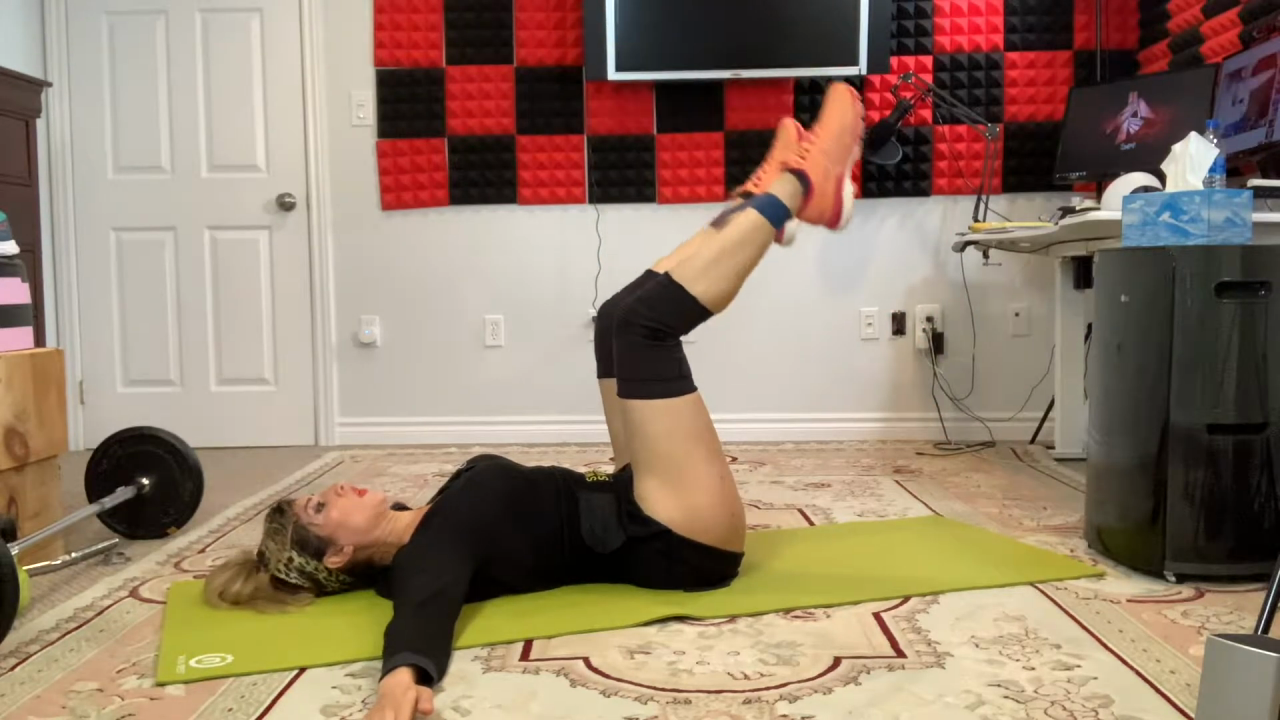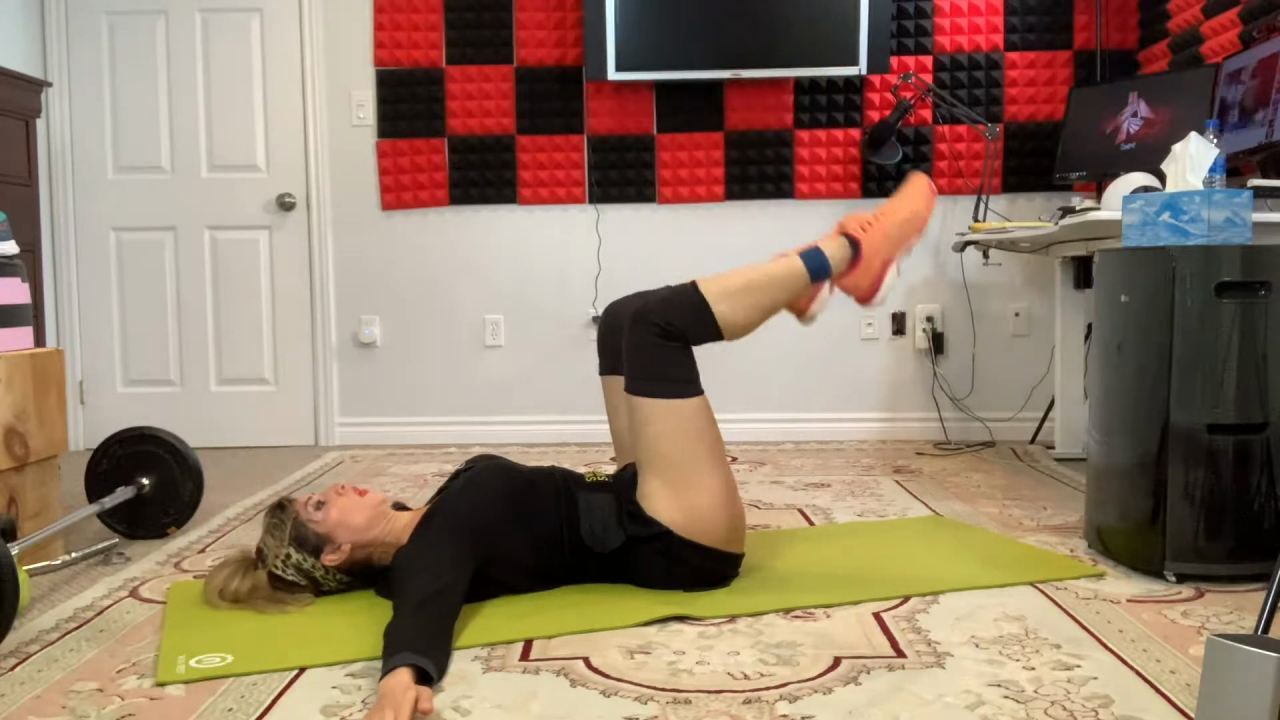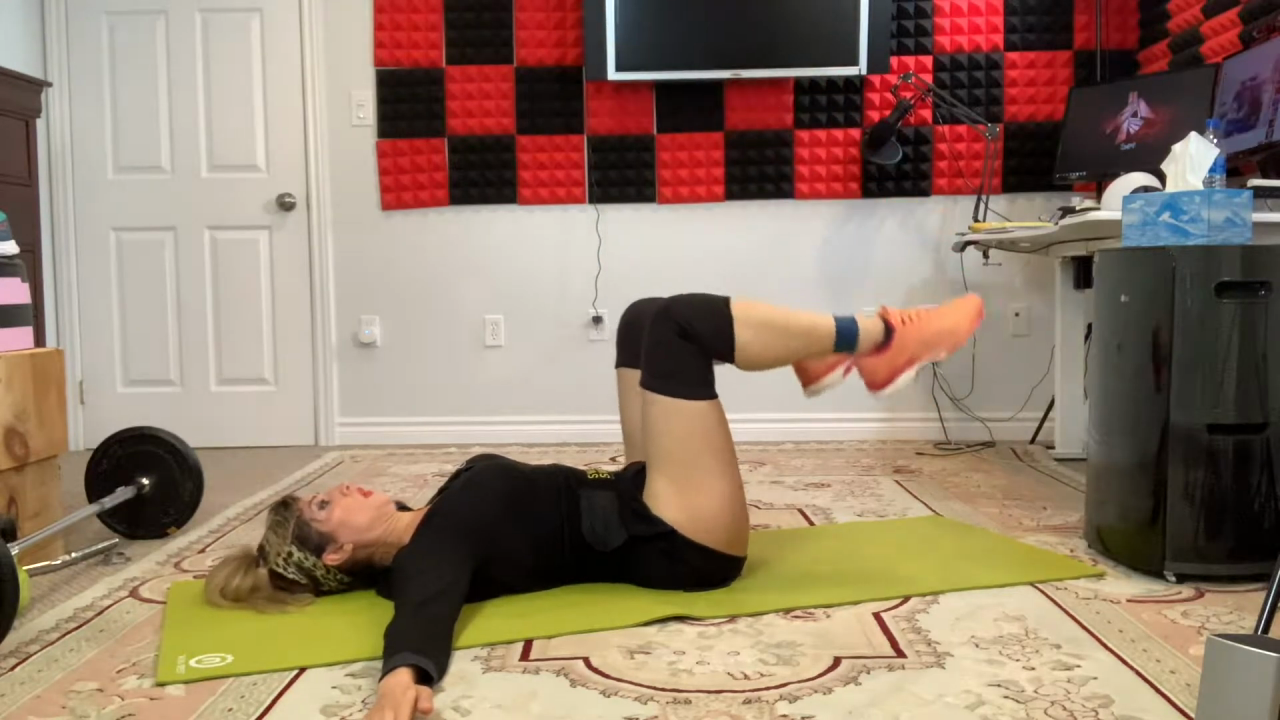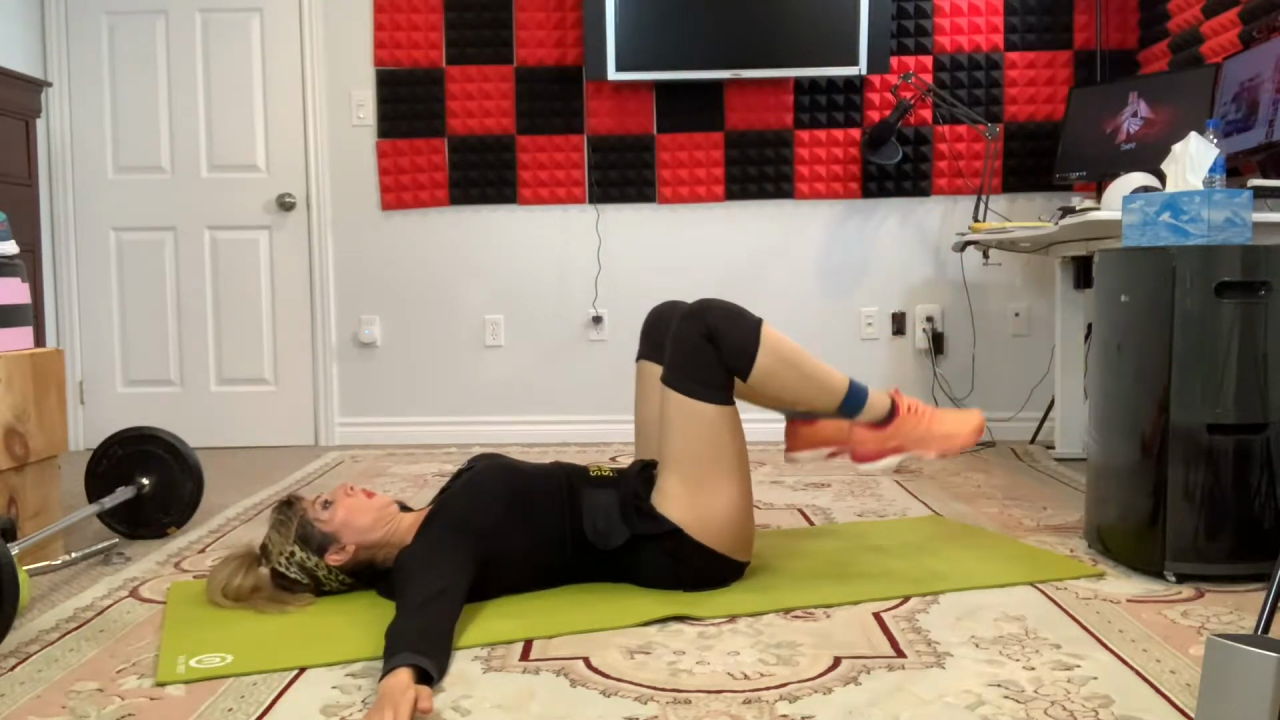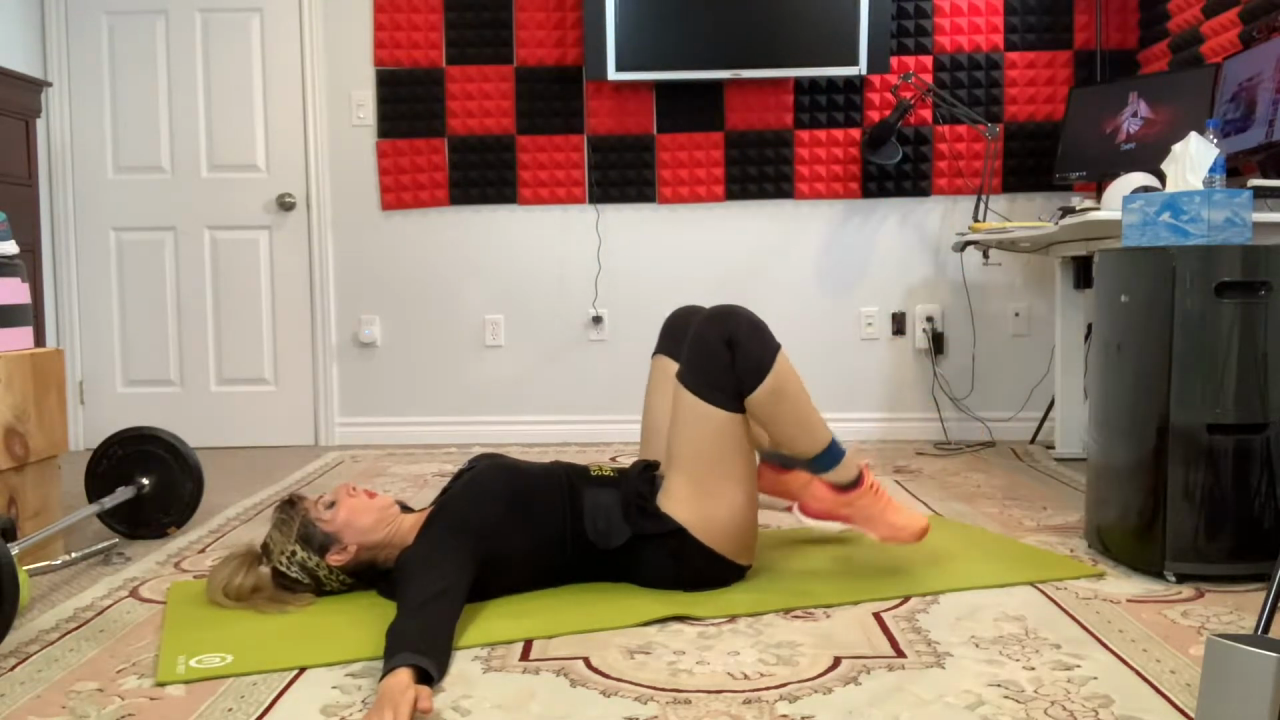
dt=0.2s
person 1, frame 1
left shoulder: (419, 531)
right shoulder: (416, 563)
right elbow: (424, 612)
left hip: (632, 520)
right hip: (679, 548)
left knee: (626, 324)
right knee: (633, 323)
left ankle: (771, 196)
right ankle: (794, 187)
person 1, frame 2
left shoulder: (415, 532)
right shoulder: (415, 563)
right elbow: (424, 611)
left hip: (628, 517)
right hip: (678, 548)
left knee: (628, 323)
right knee: (649, 324)
left ankle: (805, 272)
right ankle: (845, 252)
person 1, frame 3
left shoulder: (416, 536)
right shoulder: (417, 568)
right elbow: (424, 617)
left hip: (634, 511)
right hip: (677, 545)
left knee: (648, 322)
right knee: (674, 324)
left ankle: (820, 348)
right ankle: (876, 337)
person 1, frame 4
left shoulder: (422, 531)
right shoulder: (423, 562)
right elbow: (424, 615)
left hip: (637, 500)
right hip: (681, 543)
left knee: (671, 321)
right knee: (704, 327)
left ankle: (821, 421)
right ankle: (881, 417)
person 1, frame 5
left shoulder: (419, 531)
right shoulder: (424, 562)
right elbow: (427, 613)
left hip: (640, 496)
right hip: (682, 542)
left knee: (692, 324)
right knee: (727, 332)
left ankle: (788, 472)
right ankle: (849, 488)
